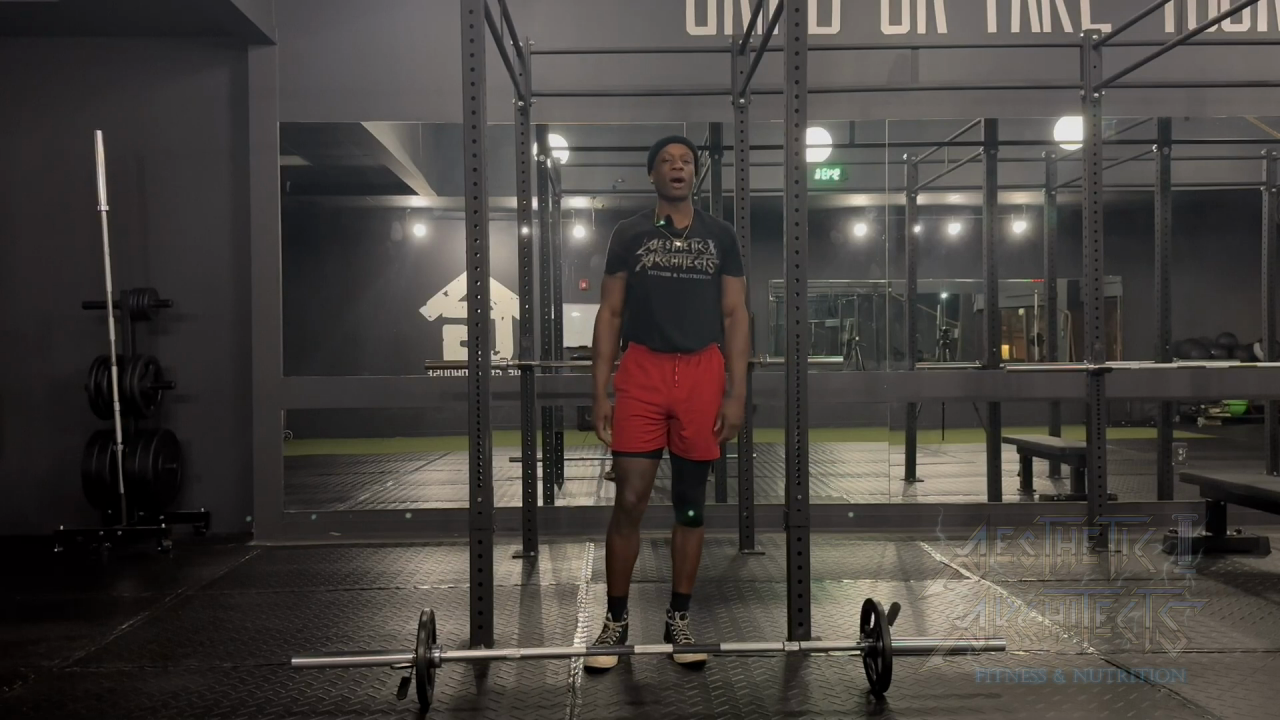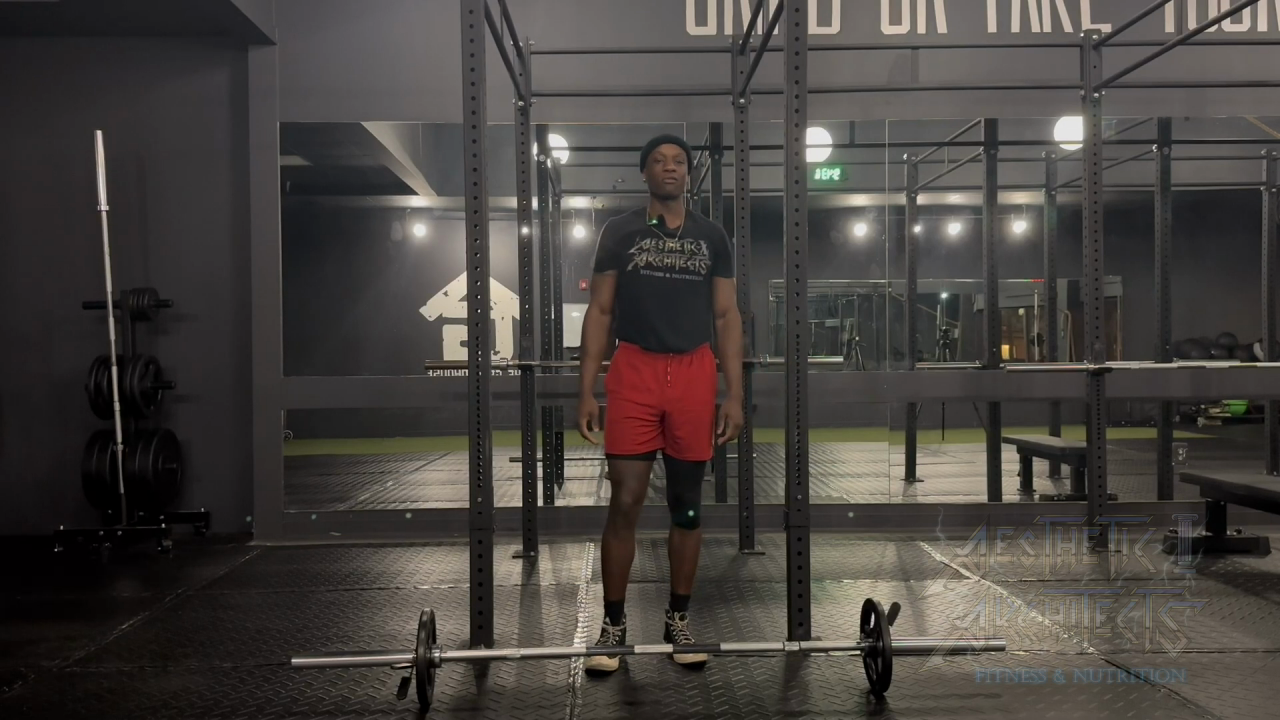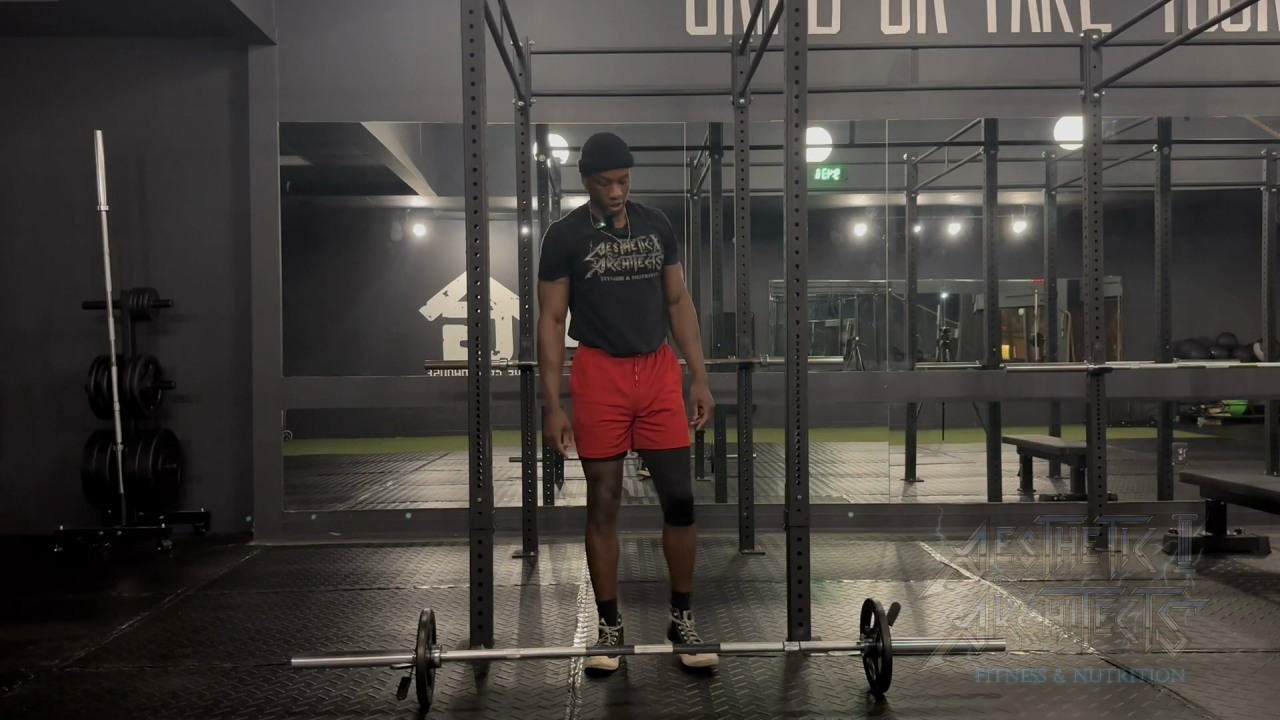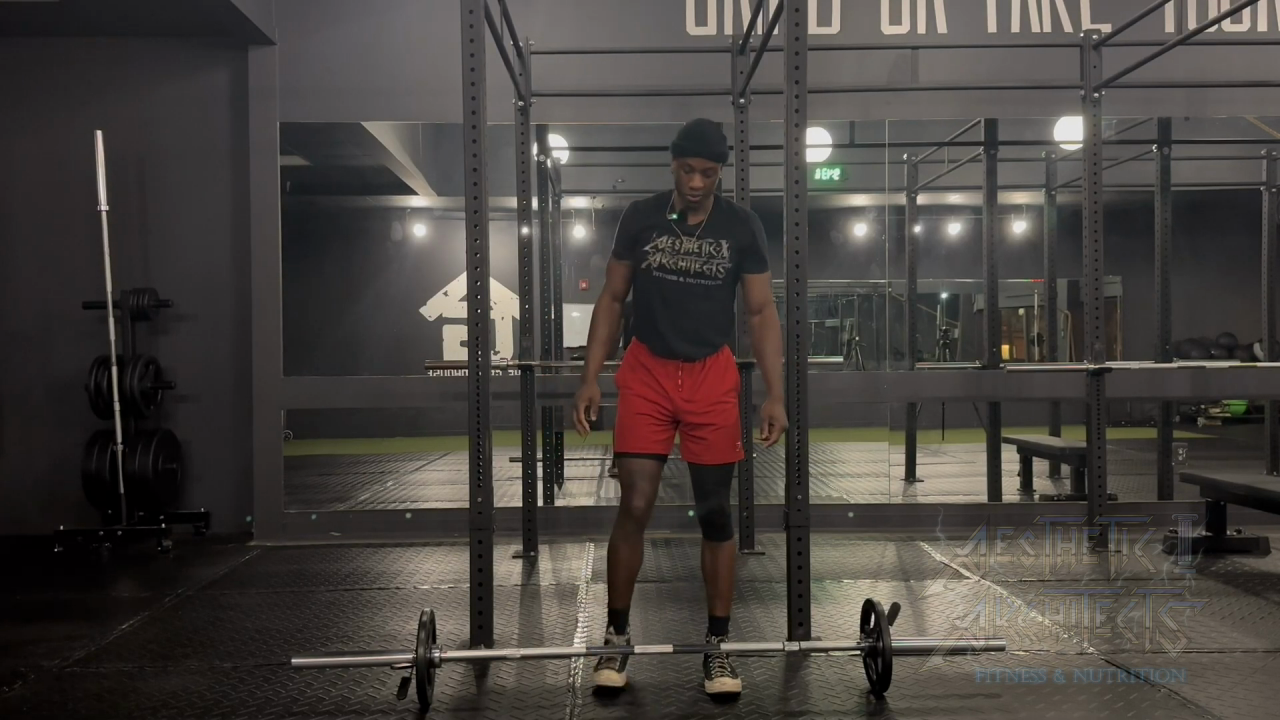
dt=1s
person 1, frame 1
left shoulder: (721, 236)
right shoulder: (629, 234)
left elbow: (735, 315)
right elbow: (611, 315)
left wrist: (736, 393)
right wrist: (600, 392)
left hip: (702, 374)
right hip: (642, 374)
left knee: (690, 503)
right knee: (629, 501)
left ankle: (678, 618)
right ankle: (616, 619)
person 1, frame 2
left shoulder: (712, 236)
right shoulder: (620, 232)
left elbow: (727, 316)
right elbow: (600, 312)
left wrist: (734, 393)
right wrist: (587, 389)
left hip: (695, 375)
right hip: (634, 374)
left knee: (686, 505)
right knee: (625, 504)
left ankle: (678, 619)
right ankle: (614, 623)
person 1, frame 3
left shoulder: (657, 225)
right shoulder: (564, 236)
left elbow: (678, 302)
right elbow: (551, 320)
left wrist: (699, 376)
right wrist: (553, 404)
left hip: (659, 372)
right hip: (599, 375)
left knee: (679, 499)
right knee: (603, 504)
left ankle: (682, 617)
right ankle: (610, 626)
person 1, frame 4
left shoulder: (742, 227)
right shoulder: (639, 217)
left elbow: (762, 312)
right elbow: (612, 299)
left wrist: (775, 395)
right wrist: (590, 377)
left hip: (712, 378)
right hip: (646, 374)
left knee: (715, 515)
right knee: (633, 509)
left ankle: (716, 645)
right ankle: (616, 634)
